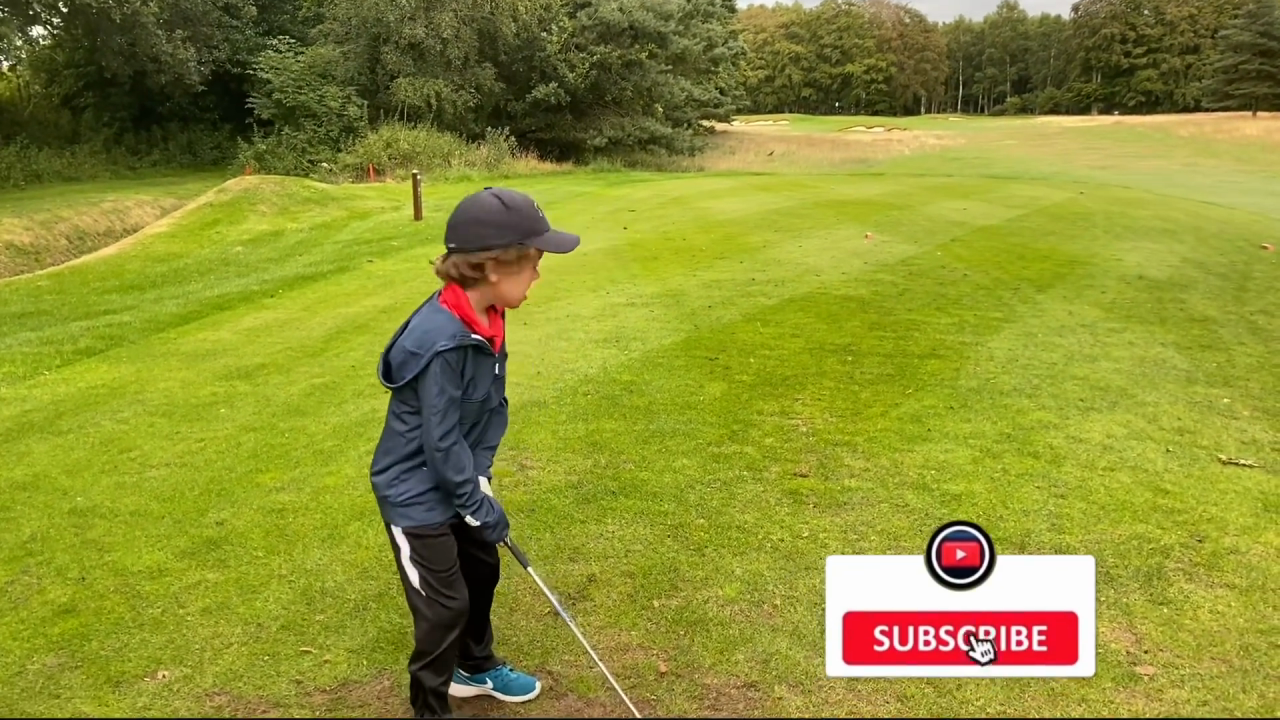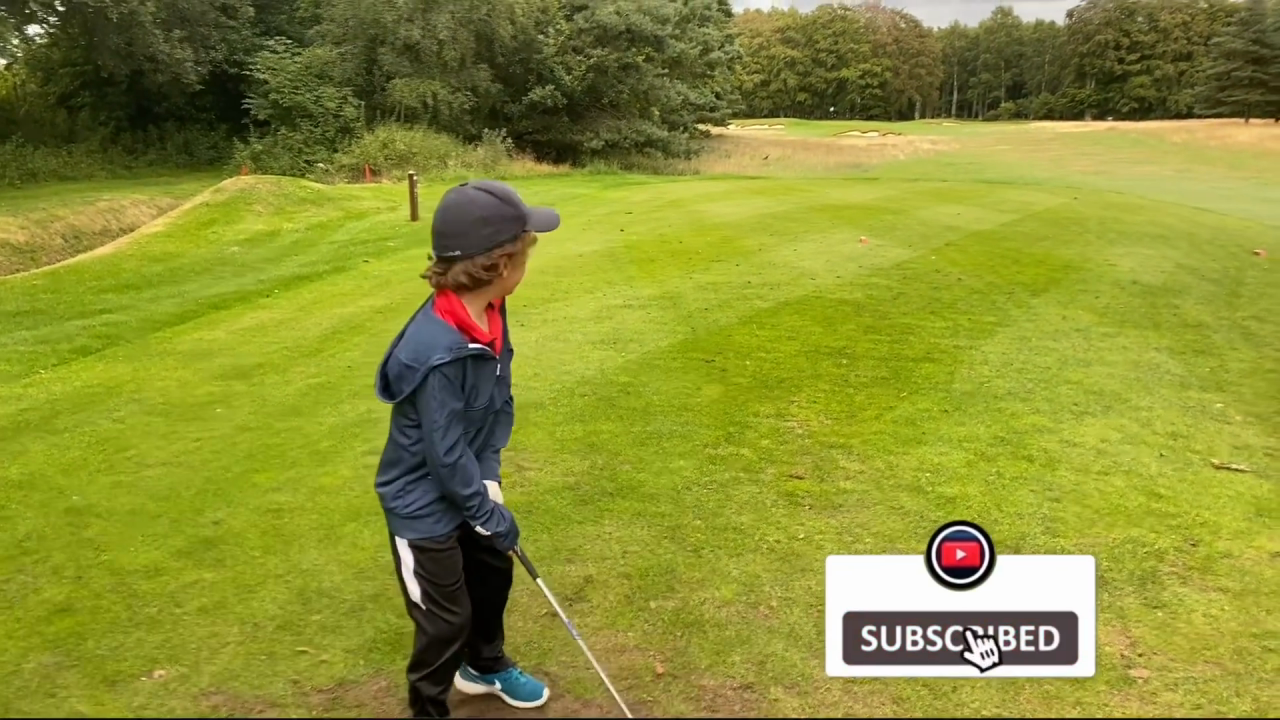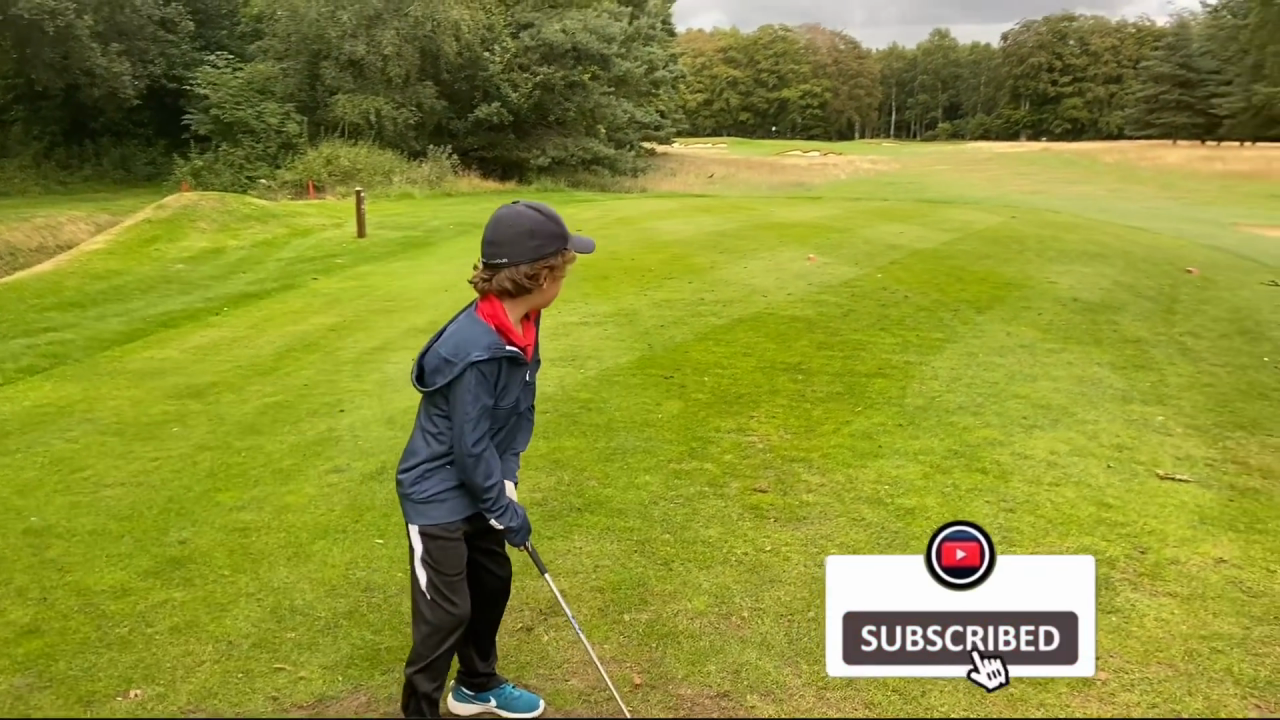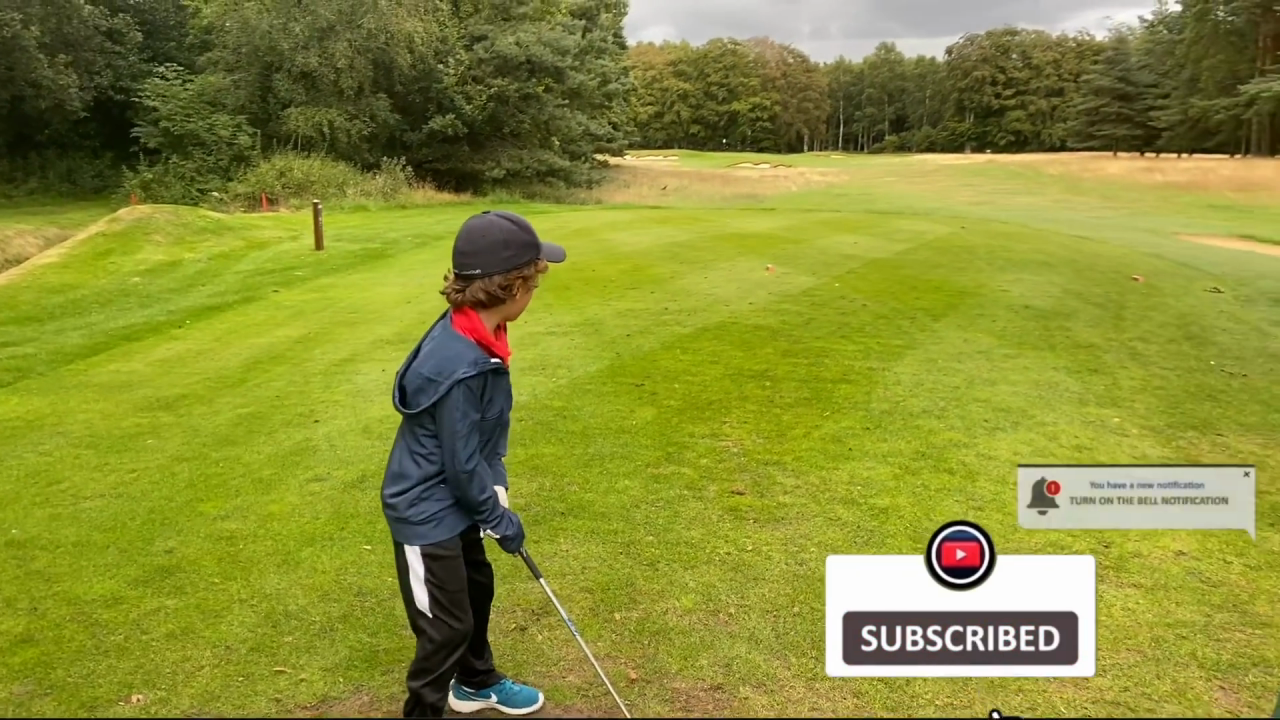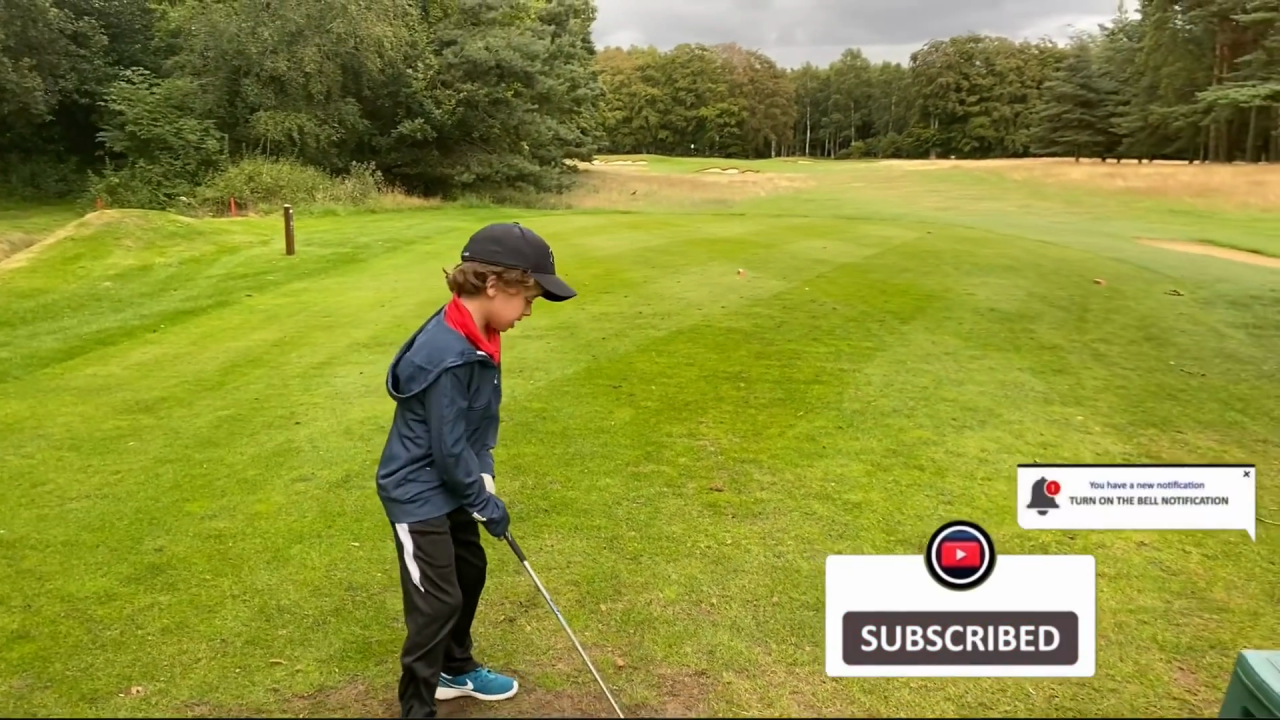
dt=0.5s
person 1, frame 1
left shoulder: (487, 319)
right shoulder: (439, 342)
left elbow: (492, 407)
right elbow: (441, 441)
left wrist: (480, 478)
right wrist: (478, 505)
left hip: (456, 480)
right hip: (416, 492)
left knee: (481, 569)
right knee: (445, 604)
left ankle: (474, 667)
person 1, frame 2
left shoulder: (489, 315)
right shoulder: (435, 352)
left elbow: (499, 404)
right elbow: (444, 453)
left wrist: (490, 480)
right wrist: (488, 512)
left hip: (465, 487)
right hip: (424, 501)
left knee: (493, 576)
right knee: (445, 617)
left ankle: (485, 667)
person 1, frame 3
left shoulder: (522, 325)
right shoulder: (472, 351)
left elbow: (520, 411)
right elbow: (470, 446)
left wrist: (508, 481)
right wrist: (504, 509)
left hip: (479, 486)
right hip: (439, 493)
left knee: (493, 582)
right knee: (447, 612)
person 1, frame 4
left shoulder: (481, 335)
right shoulder: (457, 367)
left elbow: (492, 428)
right elbow: (462, 463)
left wrist: (497, 490)
right wrist: (498, 519)
left hip: (454, 500)
right hip: (426, 511)
left knee: (477, 589)
right knee: (447, 624)
person 1, frame 5
left shoulder: (478, 333)
right shoulder: (445, 356)
left elbow: (482, 421)
right elbow: (448, 447)
left wrist: (485, 480)
right wrist: (485, 504)
left hip: (451, 484)
right hip: (419, 491)
left knee: (469, 572)
right knee: (437, 602)
left ankle: (456, 669)
